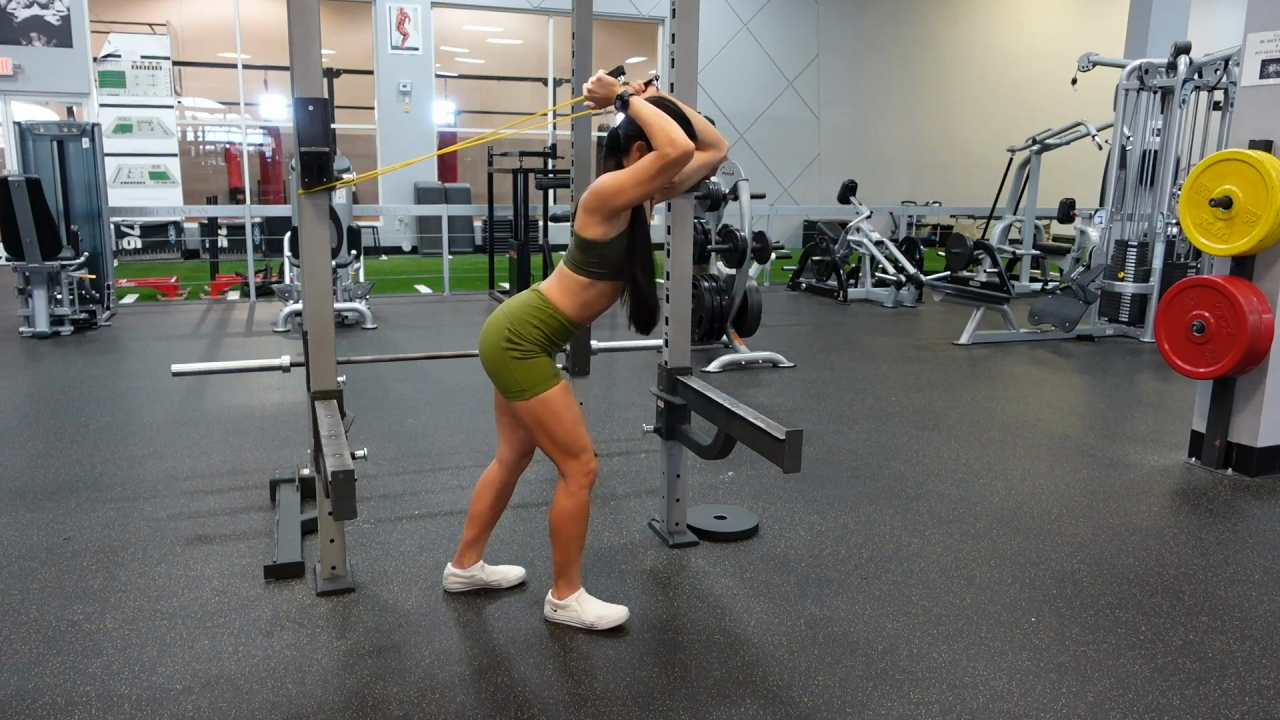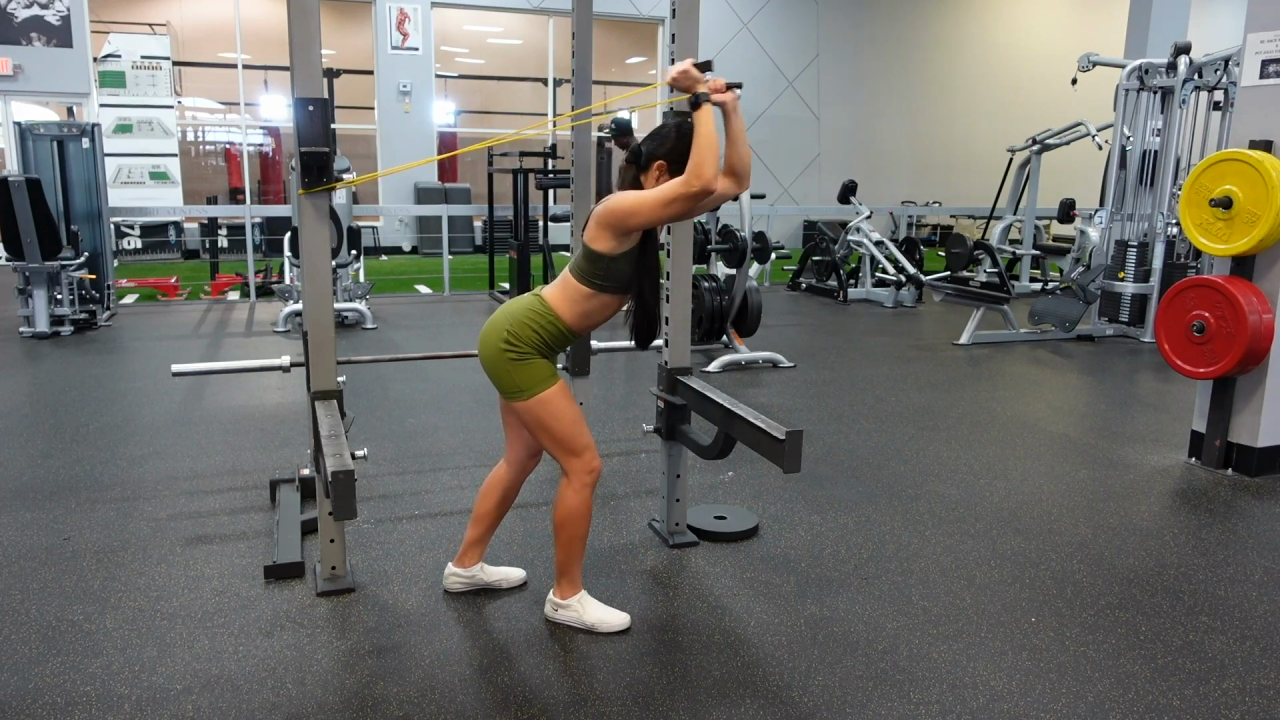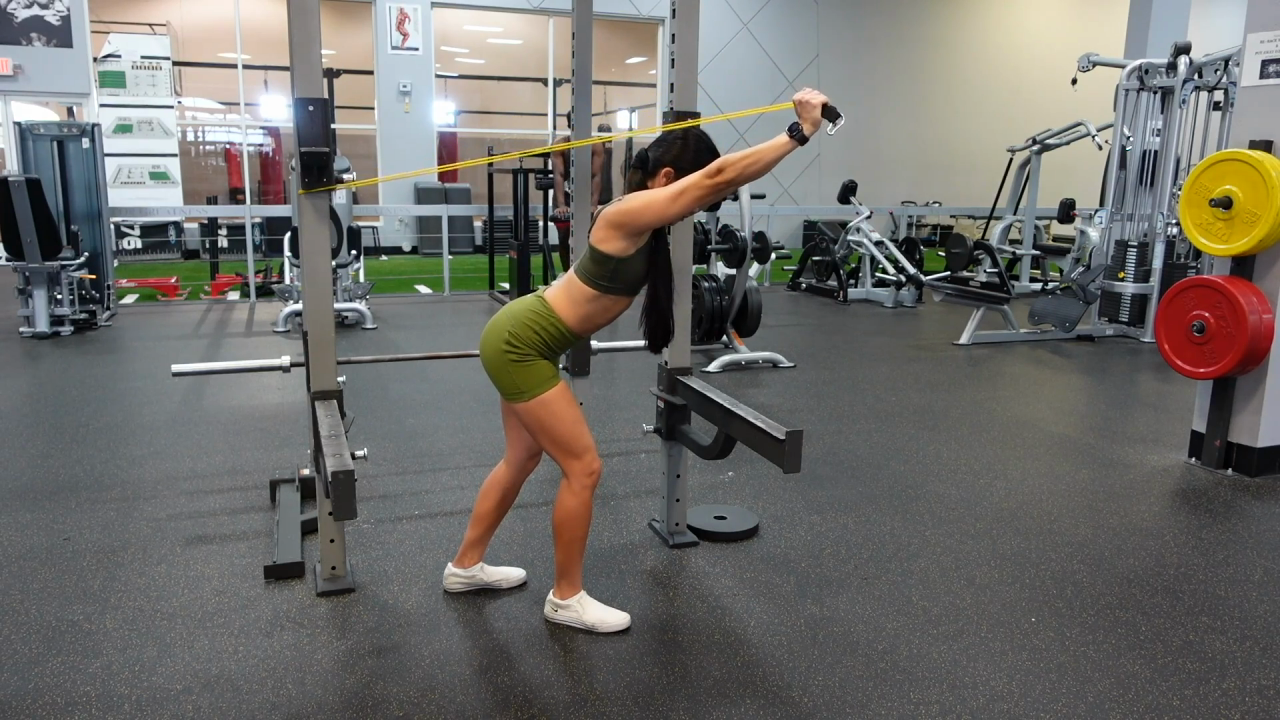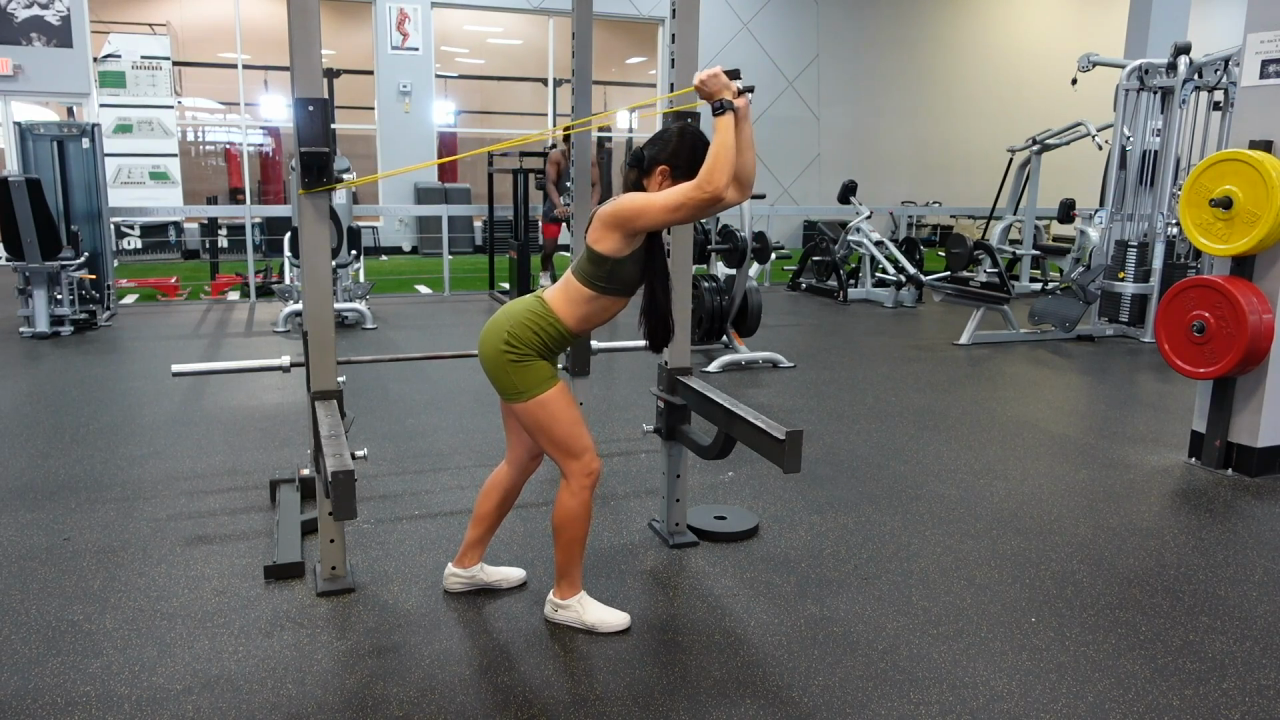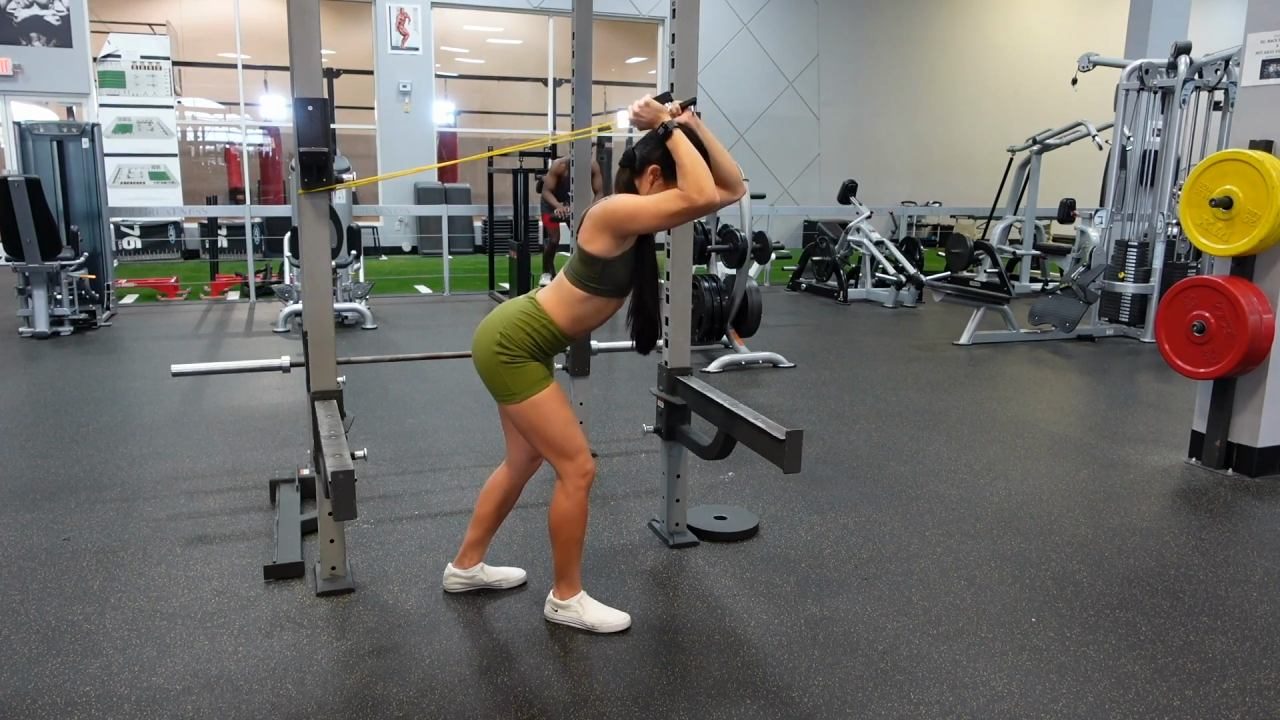
dt=1s
person 1, frame 1
left shoulder: (640, 198)
right shoulder: (607, 194)
left elbow: (715, 148)
right elbow: (679, 149)
left wrist: (647, 100)
right wrist: (626, 98)
left hip: (517, 334)
right hip: (520, 340)
left knee: (513, 458)
right knee: (579, 467)
left ankle: (465, 566)
right ankle: (566, 597)
person 1, frame 2
left shoulder: (647, 208)
right shoulder: (622, 211)
left elbow: (733, 181)
right elbow: (702, 183)
left wrist: (724, 105)
right wrist: (703, 100)
left hip: (518, 336)
right hip: (518, 342)
left knee: (521, 459)
right knee: (582, 466)
left ankle: (466, 567)
right ankle: (567, 597)
person 1, frame 3
left shoulder: (650, 215)
right shoulder: (628, 214)
left elbow: (730, 177)
right elbow: (721, 177)
left wrist: (797, 132)
right wrist: (799, 132)
left hip: (521, 336)
right hip: (519, 343)
left knee: (522, 458)
right knee: (582, 467)
left ankle: (465, 566)
right ankle: (567, 597)
person 1, frame 4
left shoulder: (648, 210)
right shoulder: (625, 213)
left elbow: (737, 188)
right elbow: (712, 189)
left wrist: (739, 114)
right wrist: (721, 105)
left hip: (519, 337)
right hip: (518, 343)
left knee: (523, 460)
right knee: (582, 467)
left ankle: (465, 567)
right ankle: (566, 598)
person 1, frame 5
left shoulder: (639, 214)
right shoulder: (616, 213)
left elbow: (730, 190)
right elbow: (701, 197)
left wrist: (690, 125)
right wrist: (668, 127)
left hip: (516, 340)
right hip: (511, 345)
left knee: (523, 461)
right knee: (577, 468)
left ankle: (465, 567)
right ankle: (566, 598)
